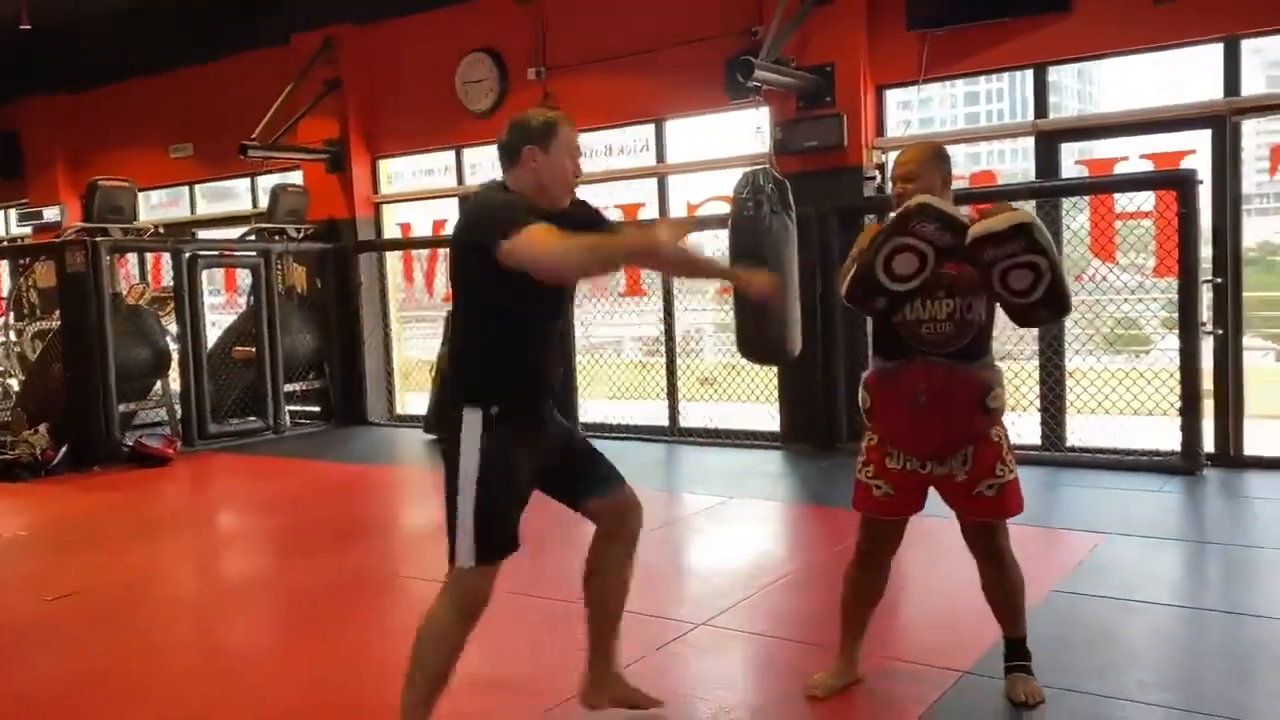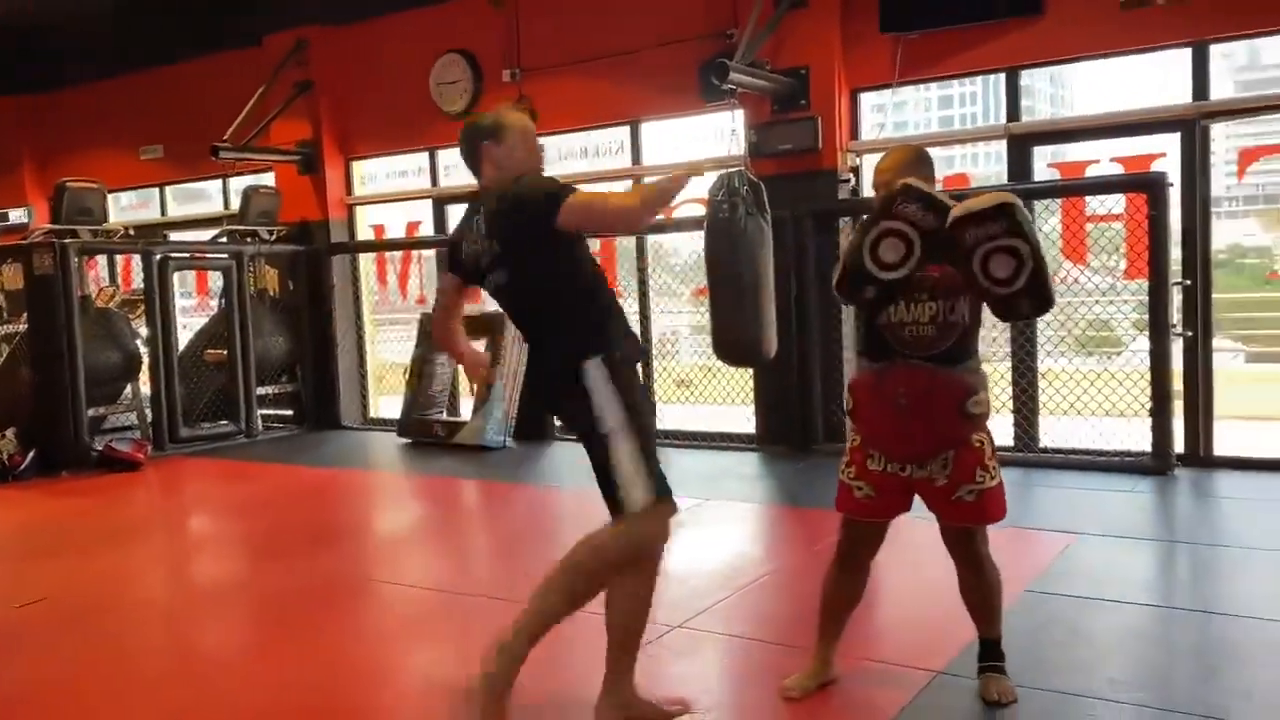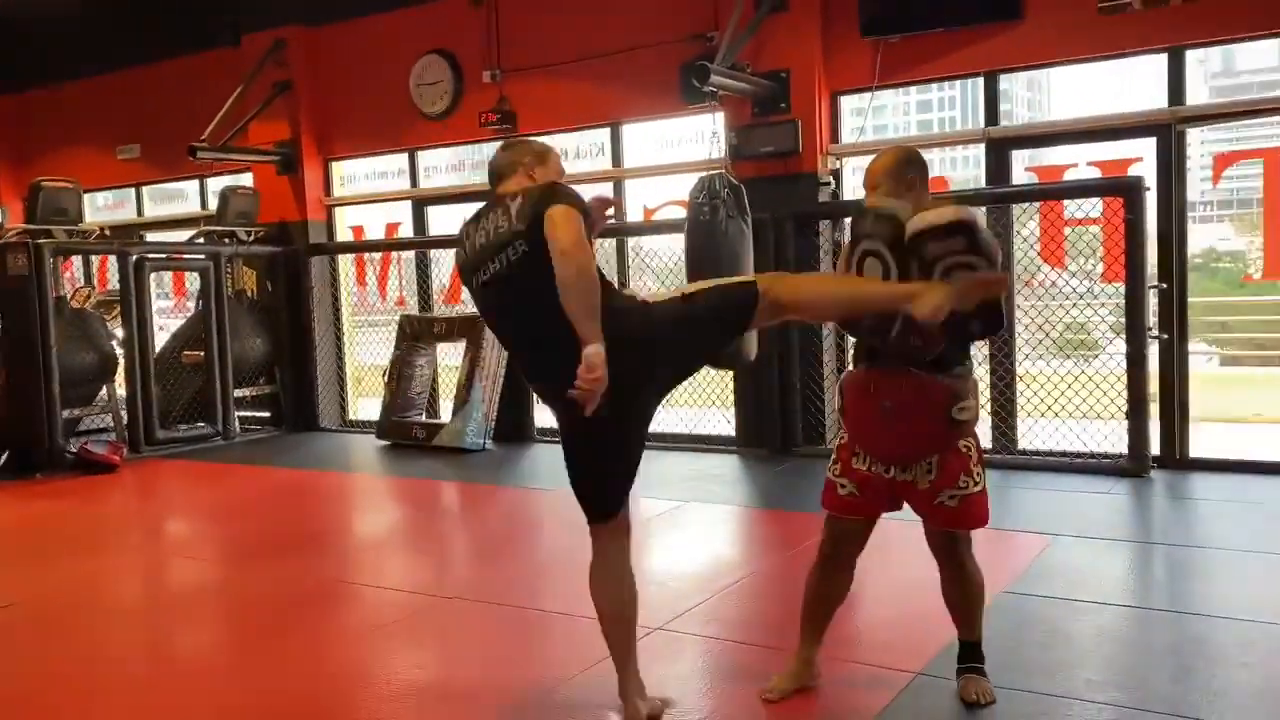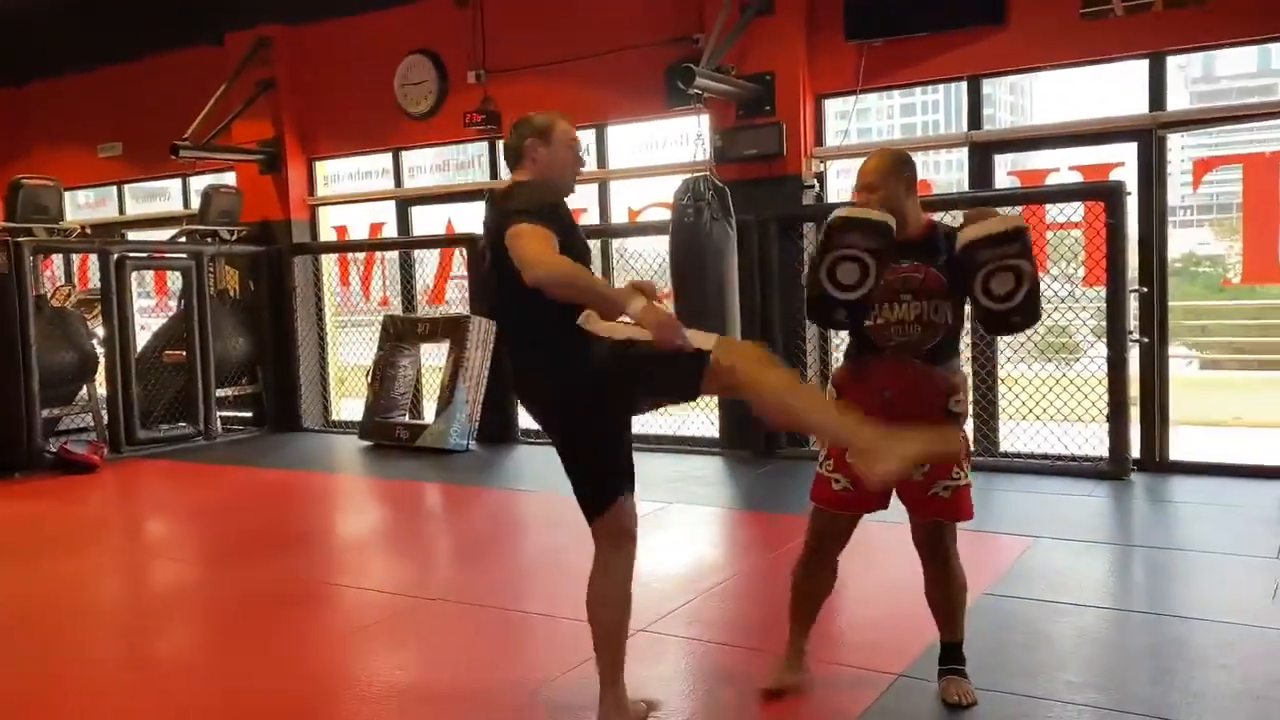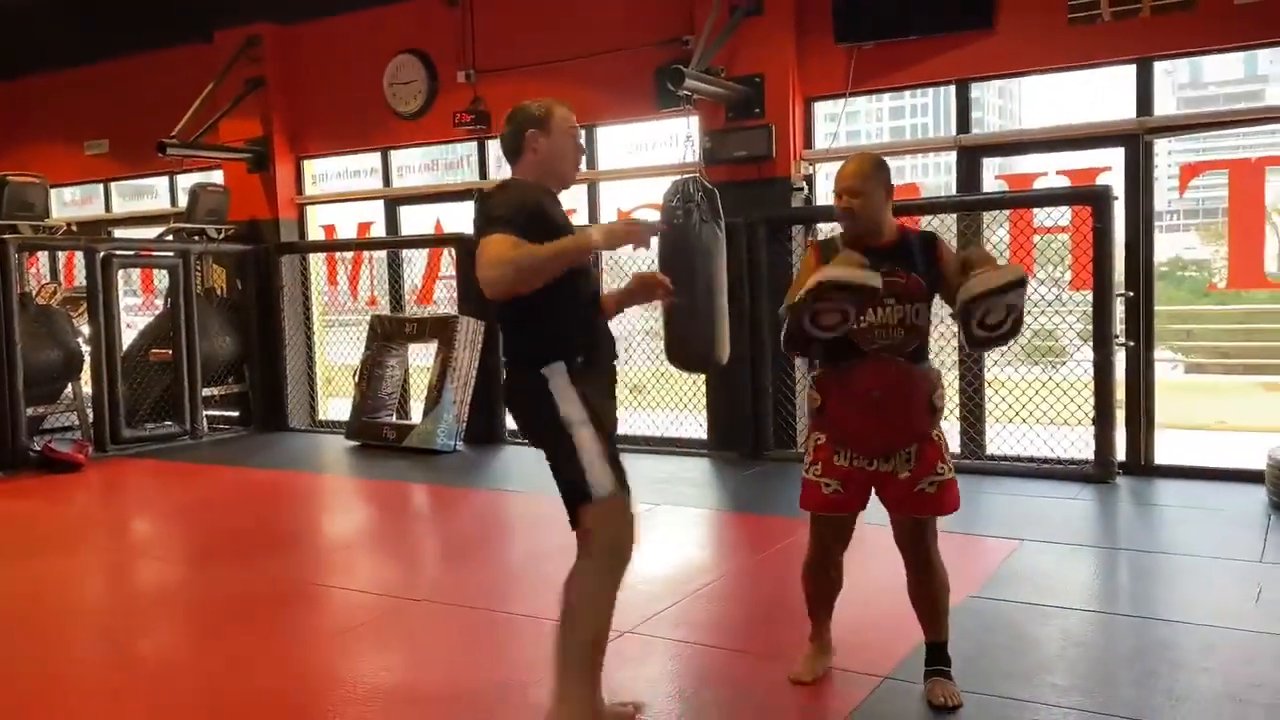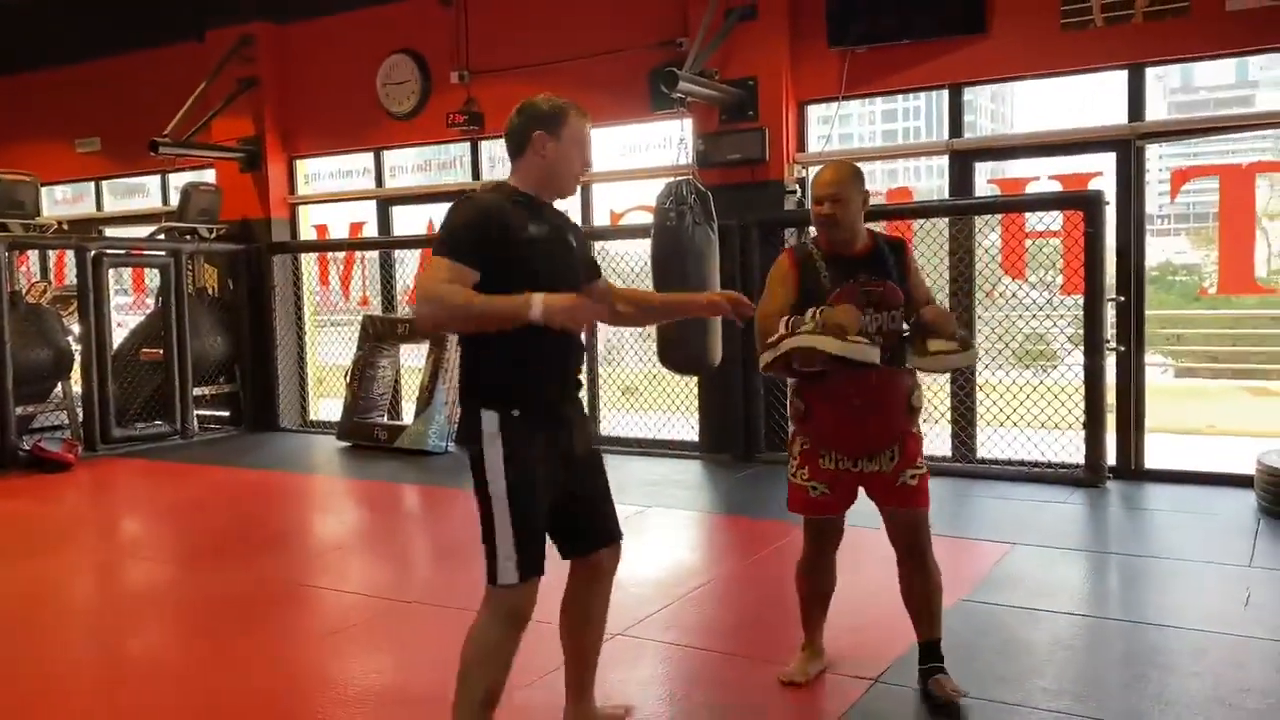
dt=0.2s
person 1, frame 1
left shoulder: (565, 212)
right shoulder: (490, 209)
left elbow: (633, 246)
right elbow: (557, 262)
left wrist: (734, 275)
right wrist: (643, 245)
left hip: (529, 408)
right hip: (481, 415)
left knee: (619, 511)
right knee: (472, 583)
person 1, frame 2
left shoulder: (475, 230)
right shoulder: (525, 192)
left elbow: (443, 316)
right elbow: (620, 215)
left wrist: (469, 355)
right wrist: (669, 183)
left hip: (566, 375)
right hip: (593, 369)
left knee: (648, 529)
right knee: (638, 530)
right ankle: (508, 657)
person 1, frame 3
left shoulder: (473, 236)
right shoulder: (548, 199)
right elbow: (572, 252)
right wrist: (595, 345)
left hip: (567, 388)
right hip: (624, 348)
left knee: (609, 535)
right knee: (771, 292)
right ankle: (917, 296)
person 1, frame 4
left shoulder: (506, 210)
right shoulder: (529, 199)
right elbow: (541, 266)
left wrist: (621, 306)
right wrist: (627, 302)
left hip: (551, 392)
right hip: (579, 373)
left knee: (615, 532)
right knee: (739, 357)
right ankle: (873, 444)
person 1, frame 5
left shoulder: (542, 205)
right shoulder: (511, 200)
right elbow: (501, 279)
left wrist: (626, 296)
right wrist: (594, 238)
left hip: (570, 383)
right hip: (555, 378)
left knee: (603, 536)
right knee: (612, 528)
person 1, frame 6
left shoulder: (559, 226)
right shoulder: (484, 212)
left elbow: (613, 304)
right elbow: (430, 304)
left wrist: (697, 304)
right wrist: (535, 307)
left hip: (564, 417)
right hip: (506, 422)
left knee: (597, 557)
right knee: (513, 593)
person 2, frame 1
right shoulder: (881, 236)
right elbow: (855, 288)
right wrist: (903, 232)
left hip: (970, 414)
right hip: (896, 416)
left knee: (990, 543)
right knee: (874, 541)
left ankle: (1018, 660)
right ankle: (846, 660)
person 2, frame 2
right shoulder: (874, 235)
right elbow: (850, 288)
left hip: (953, 418)
right hip: (879, 417)
left knee: (969, 545)
right knee: (853, 545)
left ankle: (992, 659)
right ankle: (822, 661)
person 2, frame 3
left shoulder: (956, 239)
right shoulder: (866, 245)
left elbow: (984, 319)
right elbow: (845, 313)
left wrist: (958, 236)
right wrist: (876, 243)
left hip: (942, 422)
right hip: (869, 418)
left knee: (953, 548)
right knee: (837, 546)
left ankle: (971, 661)
right ankle: (802, 662)
person 2, frame 4
left shoulder: (955, 242)
left hip: (933, 415)
right hip: (858, 413)
left knee: (938, 545)
right knee: (822, 538)
left ankle: (952, 662)
right ankle: (793, 656)
person 2, frame 5
left shoulder: (927, 248)
right shoulder: (823, 255)
left wrist: (984, 274)
right hip: (839, 417)
left knee: (920, 545)
right knee: (826, 540)
left ankle: (938, 664)
right ankle: (819, 643)
person 2, frame 6
left shoulder: (895, 254)
right shoulder: (795, 262)
left elbow: (923, 307)
right elbow: (764, 334)
left wrist: (938, 324)
right wrist: (821, 319)
left hip: (890, 417)
right hip: (821, 422)
left knee: (914, 541)
right knee: (819, 541)
left ankle: (931, 662)
right ankle: (812, 647)
